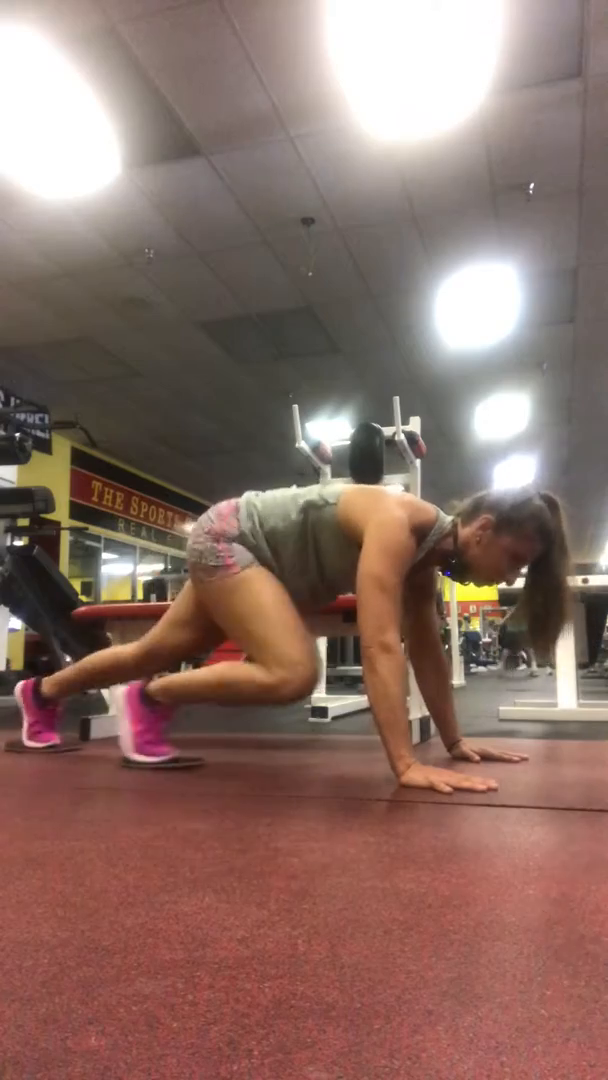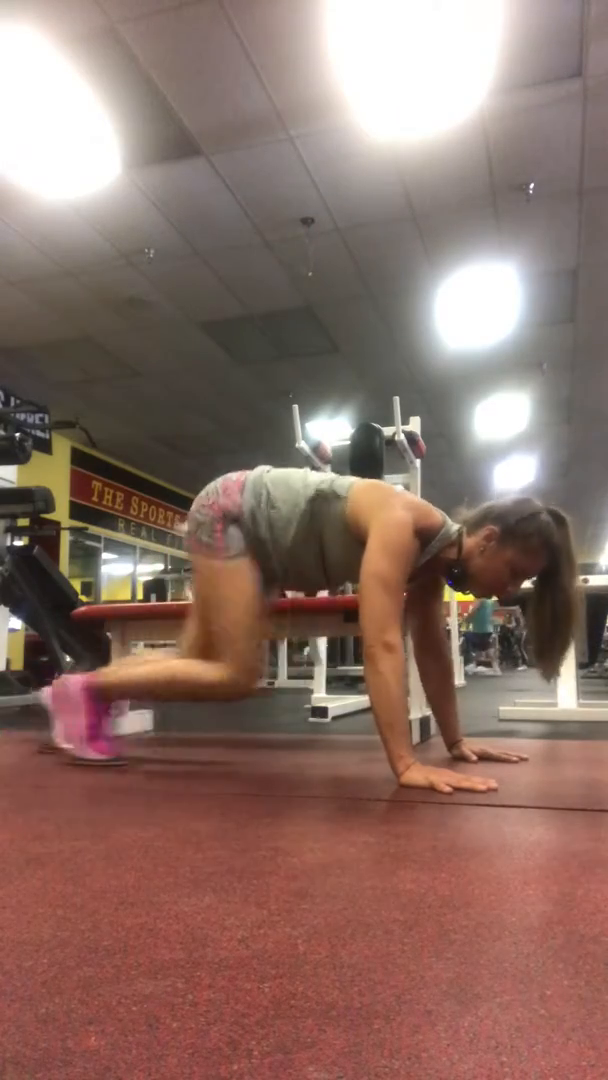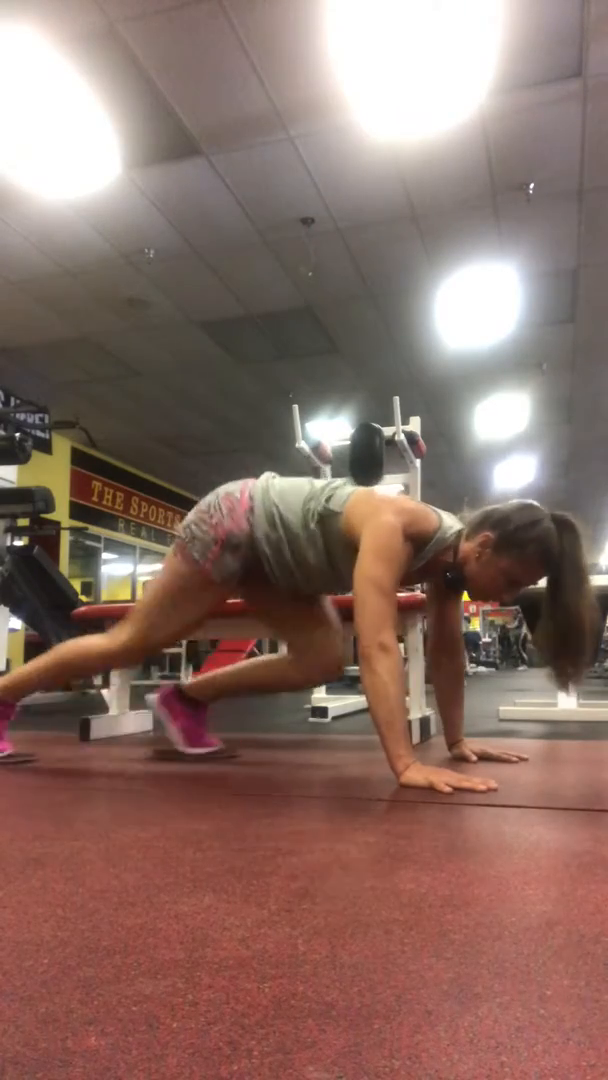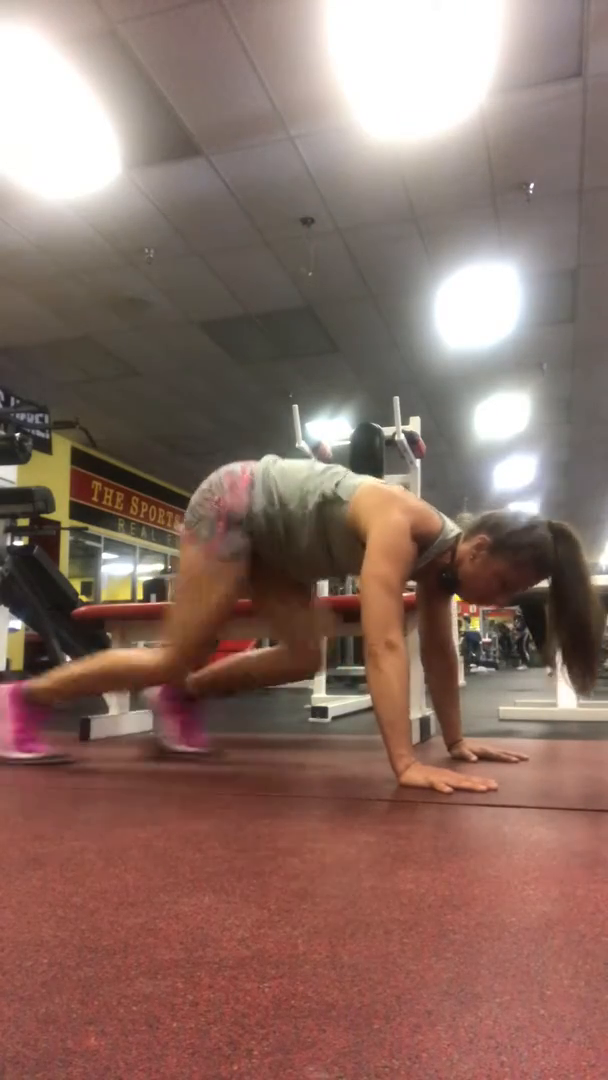
dt=0.7s
person 1, frame 1
left shoulder: (428, 550)
right shoulder: (396, 526)
left elbow: (425, 648)
right elbow: (381, 647)
left wrist: (454, 741)
right wrist: (406, 765)
left hip: (248, 553)
right hip: (225, 537)
left knee: (148, 654)
right knee: (290, 675)
left ankle: (40, 695)
right ankle: (148, 701)
person 1, frame 2
left shoulder: (437, 554)
right shoulder: (402, 527)
left elbow: (432, 649)
right elbow: (382, 646)
left wrist: (456, 741)
right wrist: (406, 764)
left hip: (263, 534)
right hip: (230, 510)
left knee: (201, 661)
right knee: (234, 674)
left ankle: (90, 691)
right ankle: (86, 689)
person 1, frame 3
left shoulder: (447, 553)
right shoulder: (394, 529)
left elbow: (446, 651)
right elbow: (378, 647)
left wrist: (457, 742)
right wrist: (405, 764)
left hip: (269, 548)
right hip: (233, 524)
left knee: (323, 660)
right knee: (129, 644)
left ankle: (186, 700)
person 1, frame 4
left shoulder: (440, 554)
right shoulder: (401, 528)
left elbow: (438, 651)
right elbow: (384, 645)
left wrist: (456, 742)
right wrist: (407, 765)
left hip: (273, 529)
right hip: (236, 504)
left knee: (302, 658)
right knee: (176, 658)
left ankle: (184, 698)
